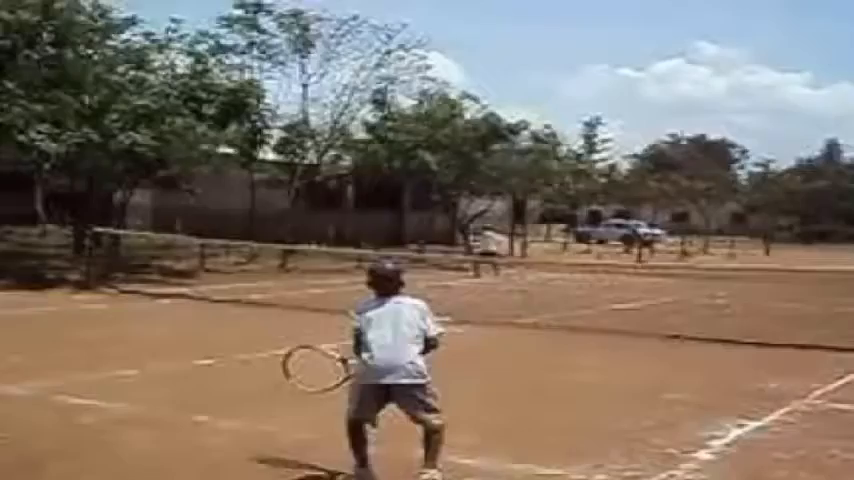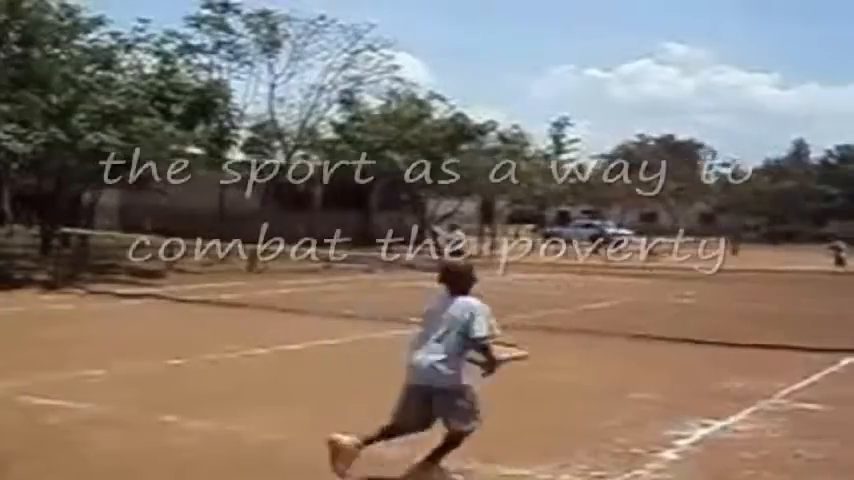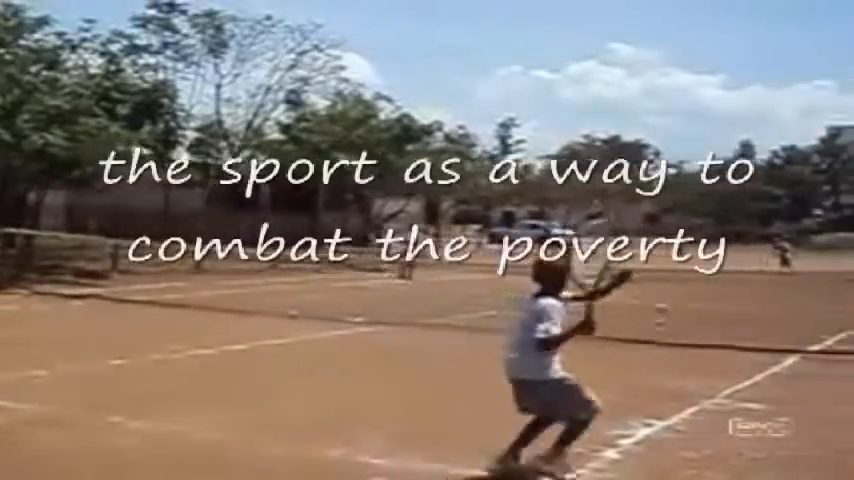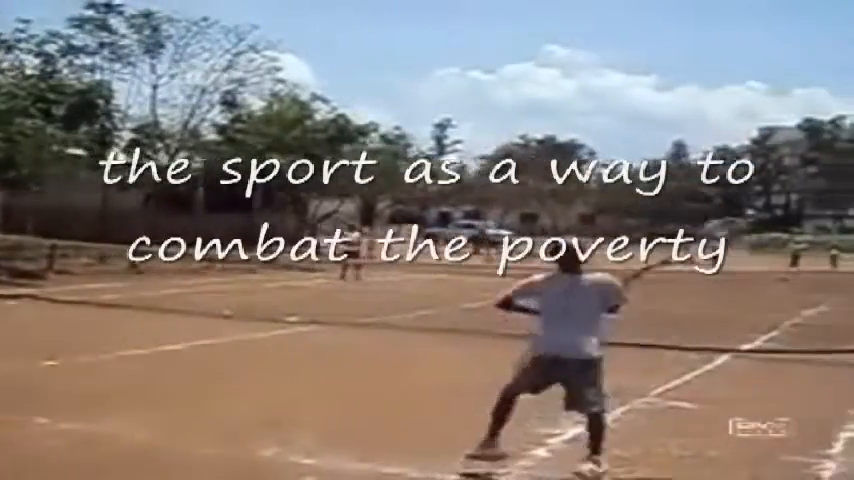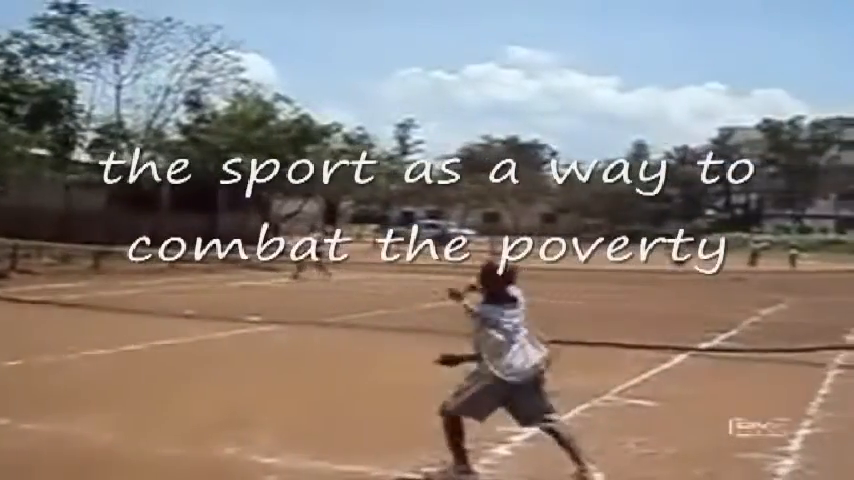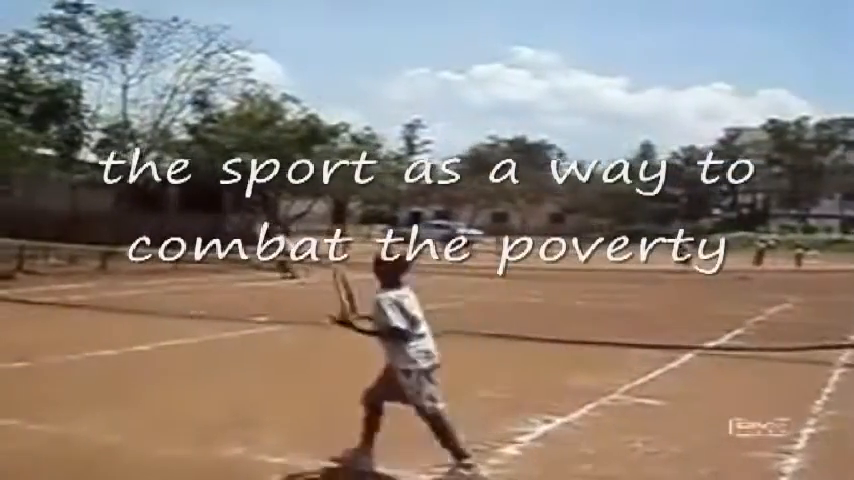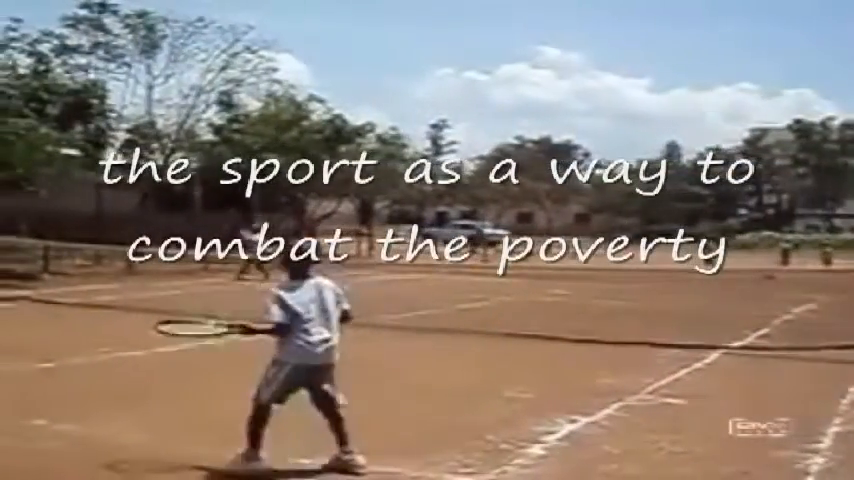
dt=0.5s
person 1, frame 1
left shoulder: (364, 309)
right shoulder: (418, 306)
left elbow: (358, 346)
right elbow: (432, 342)
left hip: (372, 372)
right hip: (410, 371)
left knee: (355, 418)
right knee: (434, 422)
person 1, frame 2
left shoulder: (438, 302)
right shoulder: (476, 307)
right elbow: (480, 343)
right wrist: (492, 361)
left hip: (418, 371)
right hip: (446, 375)
left knee: (414, 424)
right knee: (466, 426)
left ankle: (353, 444)
person 1, frame 3
left shoulder: (541, 300)
right shoulder: (549, 306)
left elbow: (582, 298)
right elbow: (546, 343)
right wrist: (577, 328)
left hip: (520, 371)
right hip: (540, 374)
left knee: (550, 413)
right knee: (588, 412)
left ankle: (508, 458)
right ankle: (552, 458)
person 1, frame 4
left shoulder: (539, 282)
right shoulder: (603, 283)
left elbow: (503, 303)
right elbow: (614, 308)
left hip: (546, 352)
right hip: (584, 355)
left knee: (510, 392)
right knee: (595, 409)
left ankle: (490, 443)
right ankle: (594, 461)
person 1, frame 5
left shoulder: (486, 316)
right shoulder: (514, 295)
left elbow: (493, 353)
left wrist: (455, 359)
right wrist: (472, 290)
left hip: (503, 373)
right hip: (530, 369)
left knee: (449, 412)
right knee: (548, 422)
person 1, frame 6
left shoulder: (385, 299)
right shoulder: (403, 292)
left elbow: (397, 333)
left wrist: (358, 329)
right wrist: (373, 319)
left hip: (411, 361)
right hip: (404, 361)
left knee: (431, 413)
right knee: (372, 399)
left ankle: (465, 464)
right ankle: (362, 453)
person 1, frame 7
left shoulder: (282, 293)
right shoulder: (329, 286)
left elbow: (281, 328)
right elbow: (346, 316)
left wrist: (255, 330)
left hip: (293, 357)
right hip: (324, 356)
left knee: (262, 402)
right knee: (329, 405)
left ankle: (252, 455)
right ankle: (348, 454)
